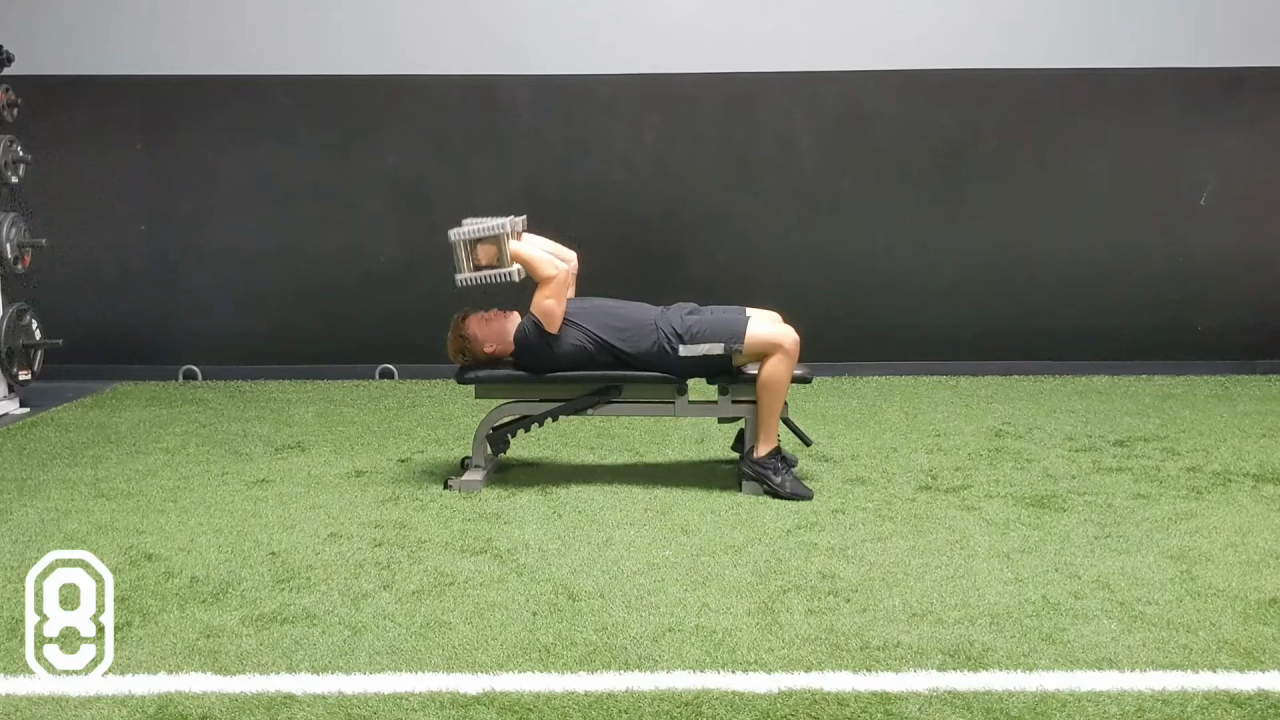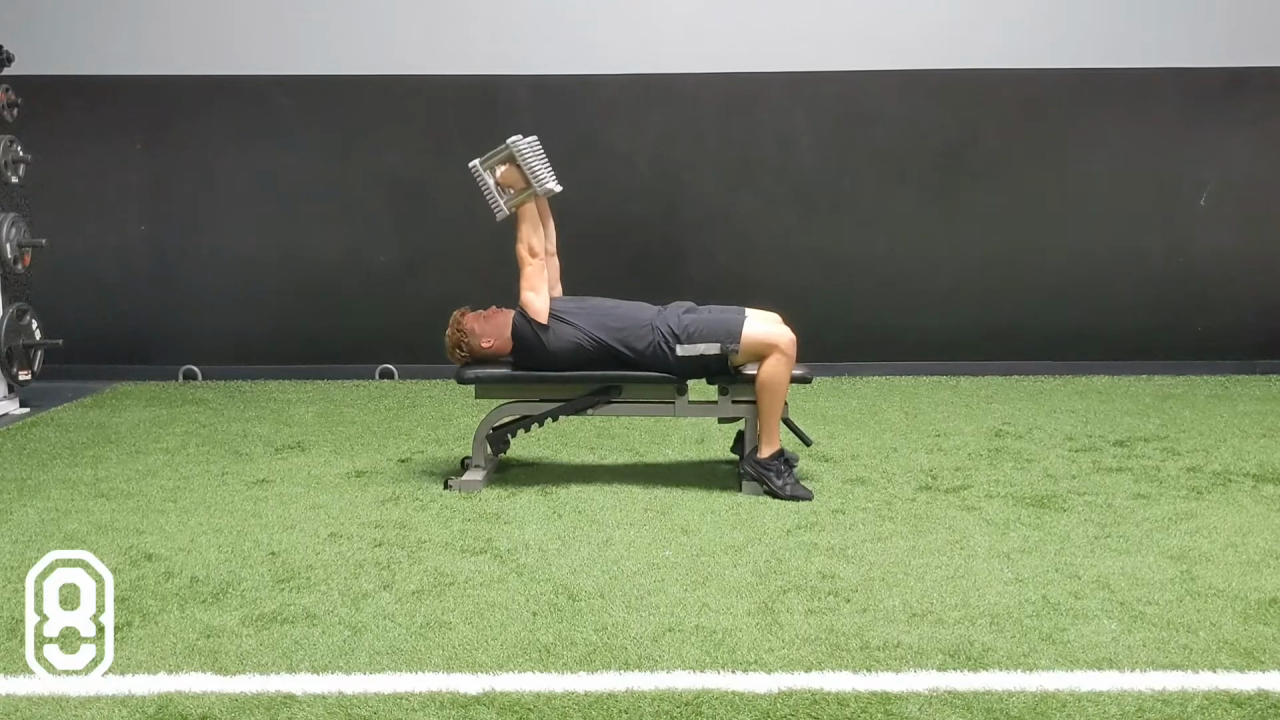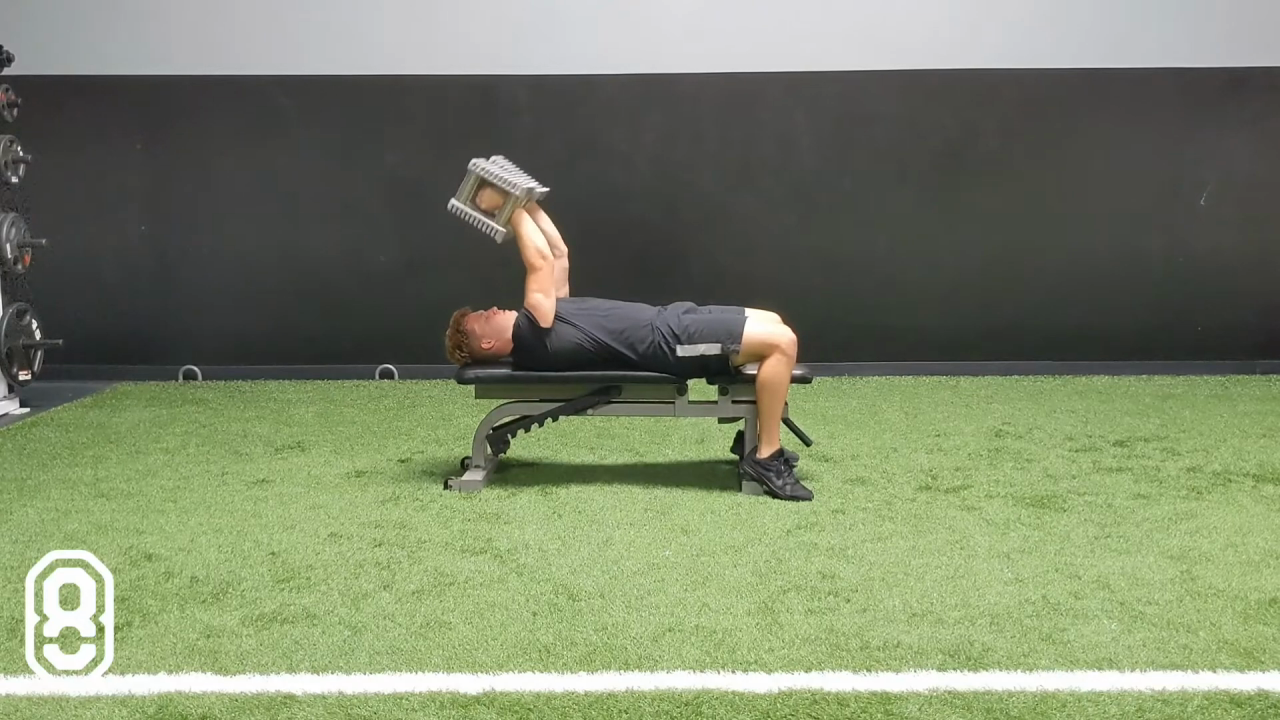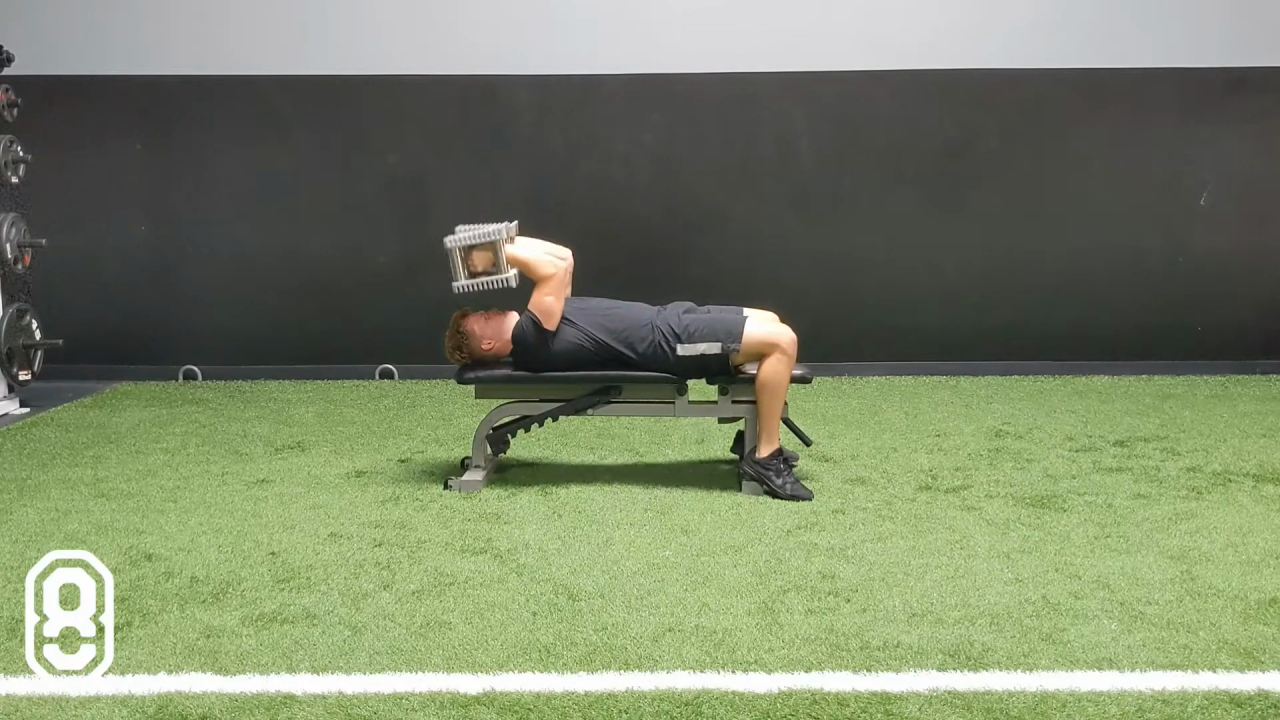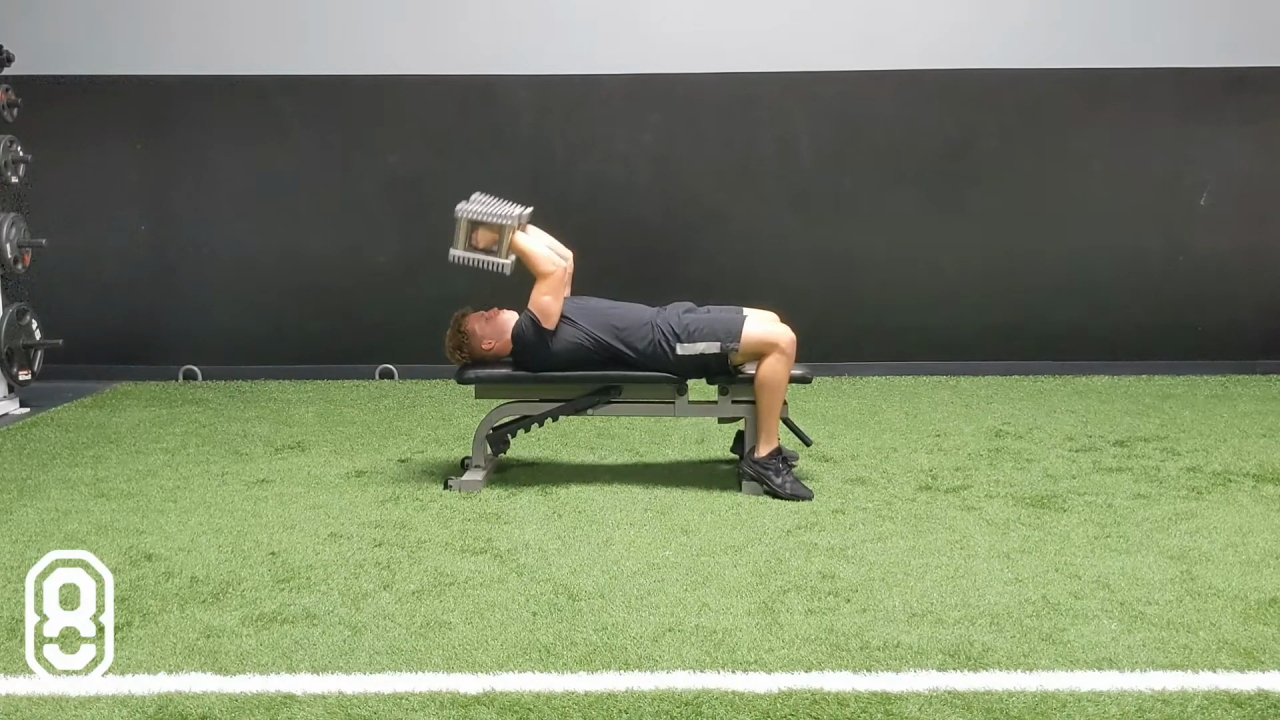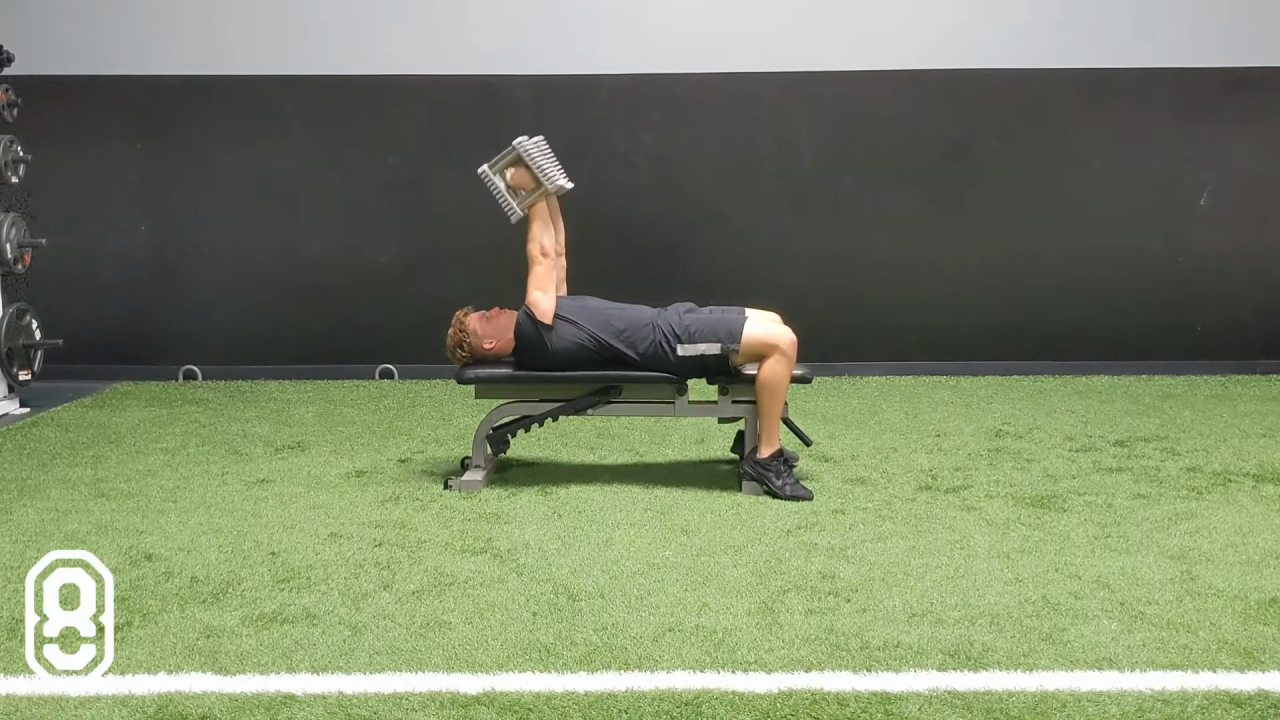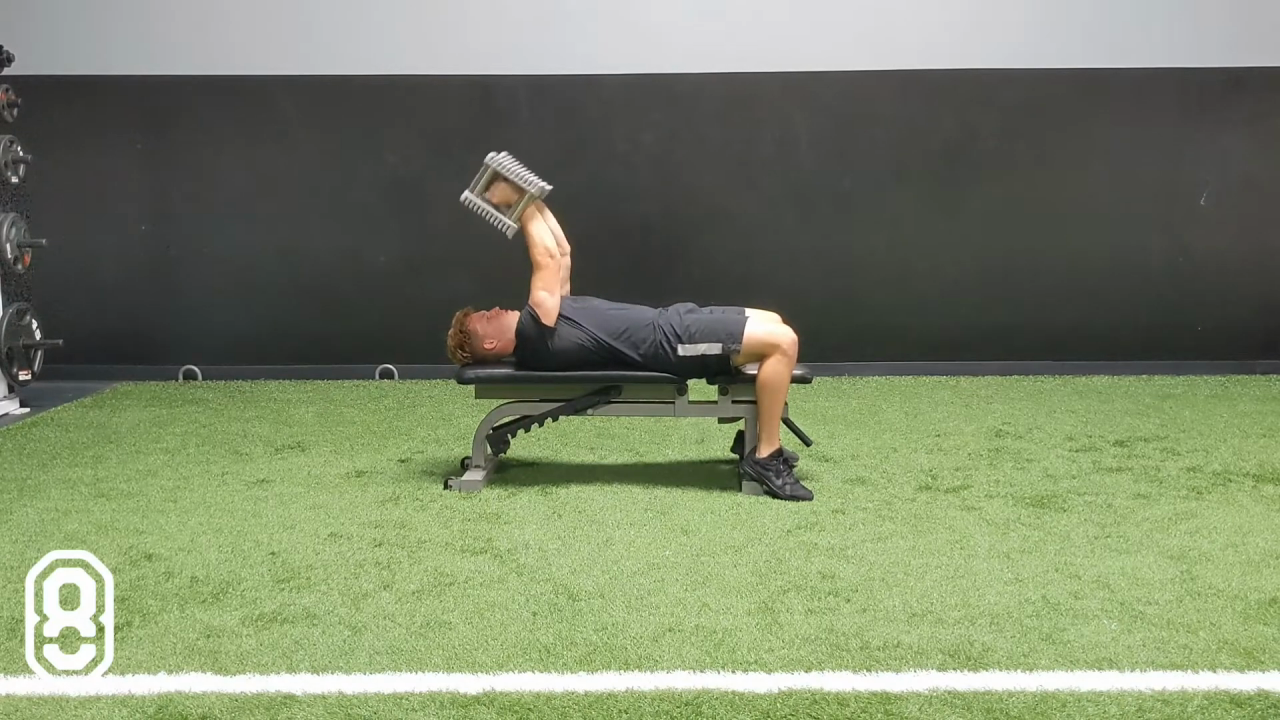
dt=0.5s
person 1, frame 1
left shoulder: (534, 331)
right shoulder: (532, 344)
left elbow: (569, 261)
right elbow: (556, 271)
left wrist: (514, 238)
right wrist: (505, 247)
right hip: (669, 343)
left knee: (773, 324)
right knee: (784, 342)
left ankle: (762, 443)
right ankle: (763, 457)
person 1, frame 2
left shoulder: (538, 320)
right shoulder: (530, 339)
left elbow: (548, 256)
right elbow: (532, 258)
left wrist: (535, 191)
right wrist: (521, 189)
left hip: (666, 322)
right hip: (667, 342)
left knee: (773, 326)
right knee: (781, 342)
left ankle: (764, 436)
right ankle: (766, 458)
person 1, frame 3
left shoulder: (535, 324)
right shoulder: (531, 340)
left elbow: (559, 258)
right elbow: (540, 261)
left wrist: (526, 203)
right wrist: (507, 205)
left hip: (665, 320)
right hip: (667, 341)
left knee: (772, 325)
right knee: (781, 342)
left ankle: (762, 438)
right ankle: (765, 458)
person 1, frame 4
left shoulder: (532, 328)
right shoulder: (530, 342)
left elbow: (564, 257)
right elbow: (556, 270)
left wrist: (504, 245)
right wrist: (498, 253)
left hip: (665, 322)
right hip: (667, 341)
left knee: (770, 325)
right knee: (781, 341)
left ankle: (762, 440)
right ankle: (765, 459)
person 1, frame 5
left shoulder: (531, 330)
right shoulder: (530, 341)
left elbow: (564, 259)
right elbow: (554, 268)
left wrist: (513, 228)
right wrist: (505, 234)
left hip: (664, 321)
right hip: (666, 341)
left knee: (770, 324)
right knee: (780, 341)
left ankle: (760, 439)
right ankle: (764, 457)
person 1, frame 6
left shoulder: (539, 321)
right shoulder: (533, 339)
left elbow: (556, 257)
right elbow: (541, 257)
left wrist: (545, 192)
right wrist: (532, 190)
left hip: (667, 324)
right hip: (668, 342)
left knee: (773, 325)
right knee: (781, 342)
left ankle: (762, 437)
right ankle: (766, 458)
person 1, frame 7
left shoulder: (540, 322)
right shoulder: (534, 338)
left elbow: (561, 256)
right elbow: (547, 259)
left wrist: (531, 200)
right wrist: (518, 202)
left hip: (666, 322)
right hip: (668, 342)
left knee: (772, 324)
right knee: (781, 342)
left ankle: (762, 438)
right ankle: (765, 457)
